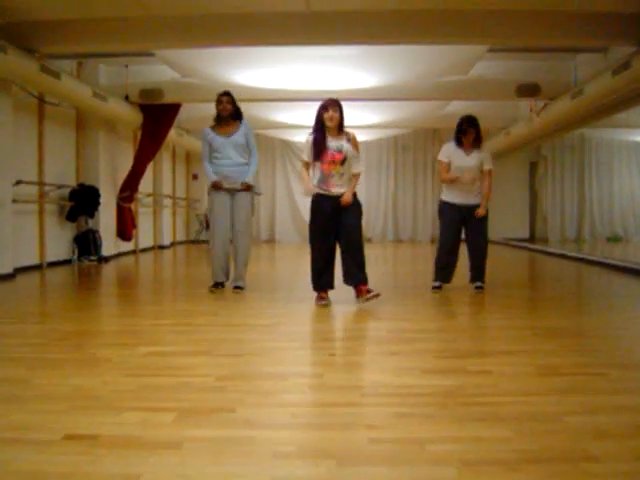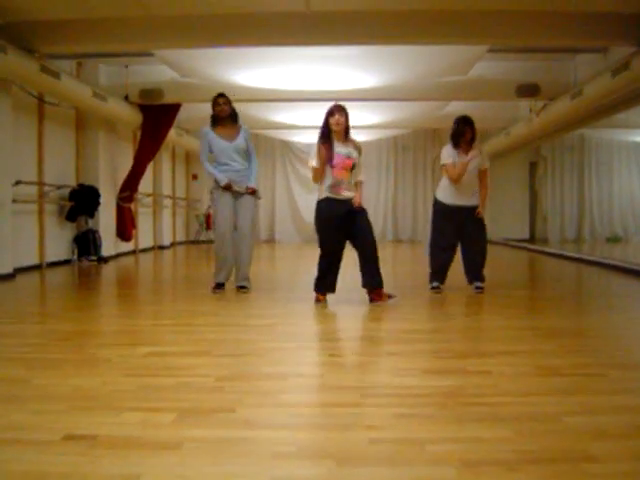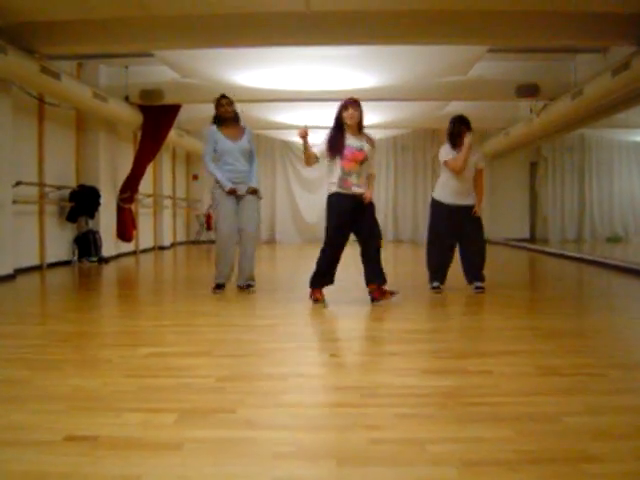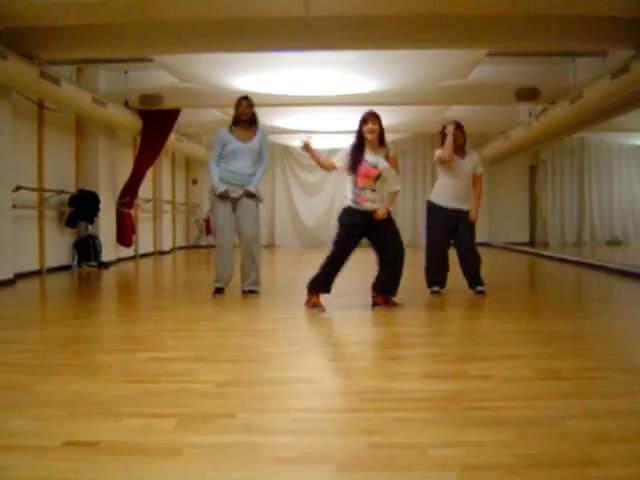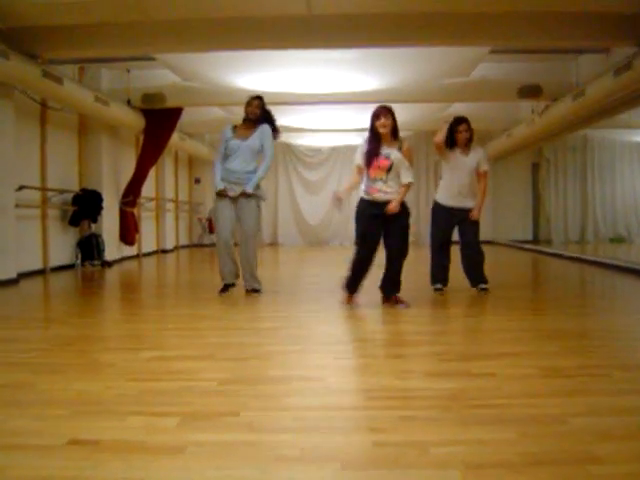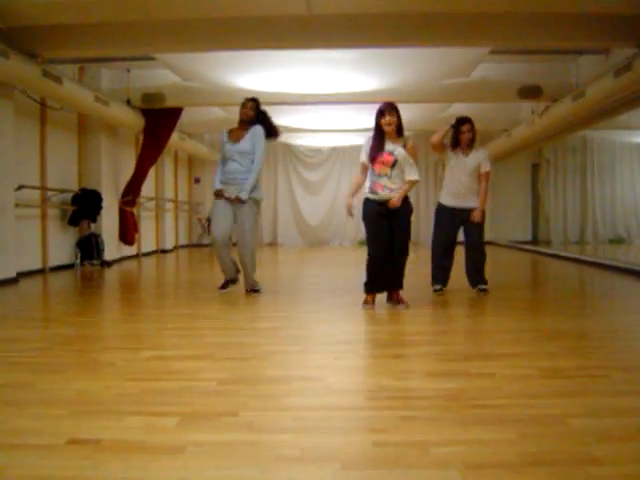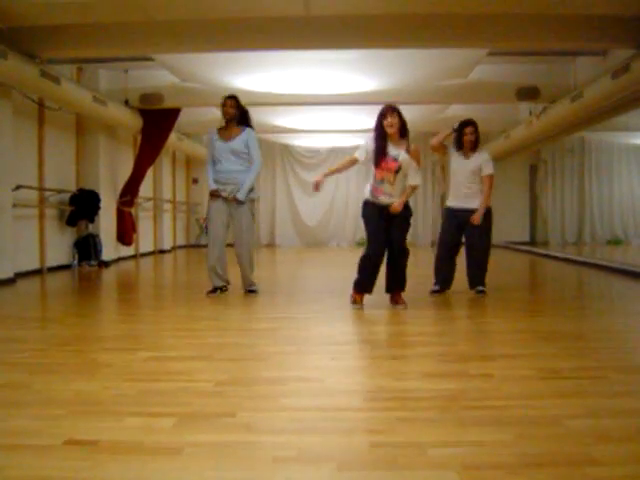
dt=0.2s
person 1, frame 1
left shoulder: (350, 138)
right shoulder: (314, 140)
left elbow: (357, 169)
right elbow: (306, 167)
left wrist: (350, 192)
right wrist: (307, 183)
left hip: (346, 198)
right hip: (322, 200)
left knee: (352, 241)
right knee: (321, 246)
left ankle: (361, 288)
right ankle: (322, 291)
person 1, frame 2
left shoulder: (355, 147)
right shoulder: (323, 145)
left elbow: (358, 178)
right elbow: (316, 178)
left wrist: (359, 195)
right wrist: (321, 159)
left hip: (352, 204)
right hip: (329, 205)
left knee: (368, 245)
right knee: (330, 251)
left ankle: (376, 291)
right ankle: (321, 292)
person 1, frame 3
left shoulder: (368, 141)
right shoulder: (333, 139)
left elbow: (370, 171)
right elbow: (309, 162)
left wrist: (370, 190)
right wrist: (304, 141)
left hip: (361, 200)
right hip: (339, 198)
left knee: (373, 240)
right knee: (334, 244)
left ankle: (376, 287)
right ankle: (316, 288)
person 1, frame 4
left shoulder: (388, 156)
right shoulder: (353, 152)
left elbow: (394, 188)
right elbow: (329, 166)
left wrist: (385, 207)
right wrist: (310, 150)
left hip: (379, 215)
right hip: (354, 213)
left knee: (395, 252)
right knee: (339, 253)
left ankle: (381, 295)
right ankle: (314, 293)
person 1, frame 5
left shoulder: (402, 149)
right shoulder: (367, 146)
left elbow: (407, 181)
right elbow: (359, 174)
left wrist: (398, 201)
right wrist: (343, 192)
left hip: (393, 207)
right hip: (368, 206)
left knee: (397, 251)
right knee: (365, 250)
left ankle: (389, 293)
right ankle: (350, 291)
person 1, frame 6
left shoulder: (406, 146)
right shoulder: (372, 143)
left elbow: (412, 178)
right elbow: (363, 173)
left wrist: (400, 196)
right wrist: (350, 196)
left hip: (398, 204)
right hip: (373, 204)
left knee: (399, 250)
right knee: (376, 250)
left ankle: (393, 292)
right ankle: (370, 292)
person 1, frame 7
left shoulder: (410, 150)
right shoulder: (373, 144)
left elbow: (414, 182)
right elbow: (351, 161)
left wrist: (401, 201)
right wrist: (324, 175)
left hip: (398, 207)
right hip: (373, 206)
left knee: (398, 250)
right knee: (375, 249)
left ankle: (396, 293)
right ankle: (359, 292)
person 2, frame 1
left shoulder: (244, 126)
right shoulder: (208, 132)
left elbow: (254, 155)
right elbow: (206, 160)
left wrist: (250, 177)
right wrist: (211, 177)
left hip: (242, 184)
right hip: (220, 185)
left knee: (242, 230)
right knee: (219, 230)
left ankle: (239, 280)
right ankle: (219, 278)
person 2, frame 2
left shoulder: (243, 130)
right shoulder: (208, 132)
left elbow: (253, 158)
right elbow: (204, 160)
left wrist: (253, 182)
right wrist: (220, 178)
left hip: (245, 187)
right hip: (223, 187)
left knee: (245, 231)
right knee: (223, 231)
left ankle: (242, 280)
right ankle: (220, 279)
person 2, frame 3
left shoulder: (246, 131)
right shoulder: (213, 131)
left elbow: (254, 159)
right elbow: (208, 161)
left wrist: (254, 182)
right wrist: (225, 183)
left hip: (247, 187)
right hip: (224, 188)
left knee: (250, 231)
right knee: (225, 233)
left ankle: (246, 279)
right ankle: (221, 279)
person 2, frame 4
left shoulder: (261, 132)
right shoulder: (224, 133)
left elbow: (264, 162)
right elbow: (213, 161)
left wrist: (253, 186)
right wrist: (218, 186)
left hip: (247, 191)
right hip: (224, 190)
left knee: (250, 237)
right knee: (223, 237)
left ankle: (250, 284)
right ankle: (221, 283)
person 2, frame 5
left shoulder: (264, 129)
right shoulder: (229, 131)
left elbow: (268, 159)
right elbow: (219, 159)
left wrist: (251, 186)
right wrist: (218, 184)
left hip: (248, 189)
right hip: (226, 188)
left knee: (249, 236)
right knee: (224, 235)
left ankle: (251, 283)
right ankle: (228, 279)
person 2, frame 6
left shoulder: (257, 130)
right shoulder: (226, 134)
left elbow: (258, 162)
right elbow: (221, 162)
left wrist: (245, 191)
right wrist: (217, 185)
left hip: (246, 191)
right hip: (224, 190)
left knee: (246, 240)
right knee: (219, 235)
left ankle: (251, 283)
right ankle: (231, 274)
person 2, frame 7
left shoulder: (248, 133)
right shoulder: (215, 134)
left elbow: (257, 163)
right elbow: (210, 163)
left wrist: (243, 192)
right wrist: (211, 185)
left hip: (241, 190)
right hip: (218, 190)
left knee: (243, 239)
right knee: (215, 237)
left ankle: (249, 284)
right ankle: (219, 282)
person 3, frame 1
left shoulder: (482, 153)
right shoulder: (448, 148)
left elbow: (487, 180)
right elbow: (443, 176)
left wrist: (484, 205)
right wrist: (461, 177)
left hip: (475, 204)
right hip: (450, 203)
left knee: (478, 243)
right knee: (447, 241)
left ankle: (477, 279)
right ankle: (440, 278)
person 3, frame 2
left shoulder: (479, 153)
right shoulder: (448, 151)
left elbow: (483, 180)
right elbow: (453, 177)
left wrist: (482, 204)
right wrist: (468, 159)
left hip: (471, 206)
right hip: (446, 204)
left knee: (476, 243)
right knee: (444, 243)
left ankle: (476, 279)
right ankle: (436, 280)
person 3, frame 3
left shoulder: (476, 153)
right shoulder: (446, 150)
left elbow: (478, 180)
right elbow: (457, 168)
left wrist: (478, 203)
right wrist: (466, 146)
left hip: (468, 205)
right hip: (444, 203)
left knee: (474, 243)
right knee: (441, 243)
left ankle: (476, 279)
right ankle: (436, 279)
person 3, frame 4
left shoulder: (474, 157)
right shoulder: (441, 153)
left elbow: (477, 185)
right elbow: (447, 157)
left wrist: (475, 208)
right wrist: (449, 133)
left hip: (464, 210)
right hip: (439, 207)
left knee: (467, 247)
right knee: (437, 247)
left ankle: (476, 283)
right ankle: (436, 283)
person 3, frame 5
left shoulder: (479, 153)
right shoulder: (446, 150)
left elbow: (482, 181)
right elbow: (437, 141)
left wrist: (478, 207)
right wrist: (447, 125)
left hip: (468, 207)
right hip: (444, 205)
left knee: (471, 245)
right knee: (440, 244)
left ankle: (479, 281)
right ankle: (439, 281)
person 3, frame 6
left shoulder: (481, 154)
right shoulder: (449, 151)
left elbow: (484, 183)
right elbow: (434, 141)
left wrist: (480, 208)
right wrist: (449, 128)
left hip: (472, 208)
right hip: (447, 206)
left knee: (475, 246)
right knee: (441, 245)
left ankle: (479, 282)
right ankle: (439, 282)
person 3, frame 7
left shoulder: (484, 156)
right shoulder: (452, 153)
left elbow: (487, 185)
right elbow: (433, 144)
left wrist: (481, 211)
right wrist: (451, 131)
left hip: (476, 209)
right hip: (453, 208)
left knee: (477, 248)
right knee: (445, 246)
left ankle: (478, 283)
right ankle: (440, 283)
